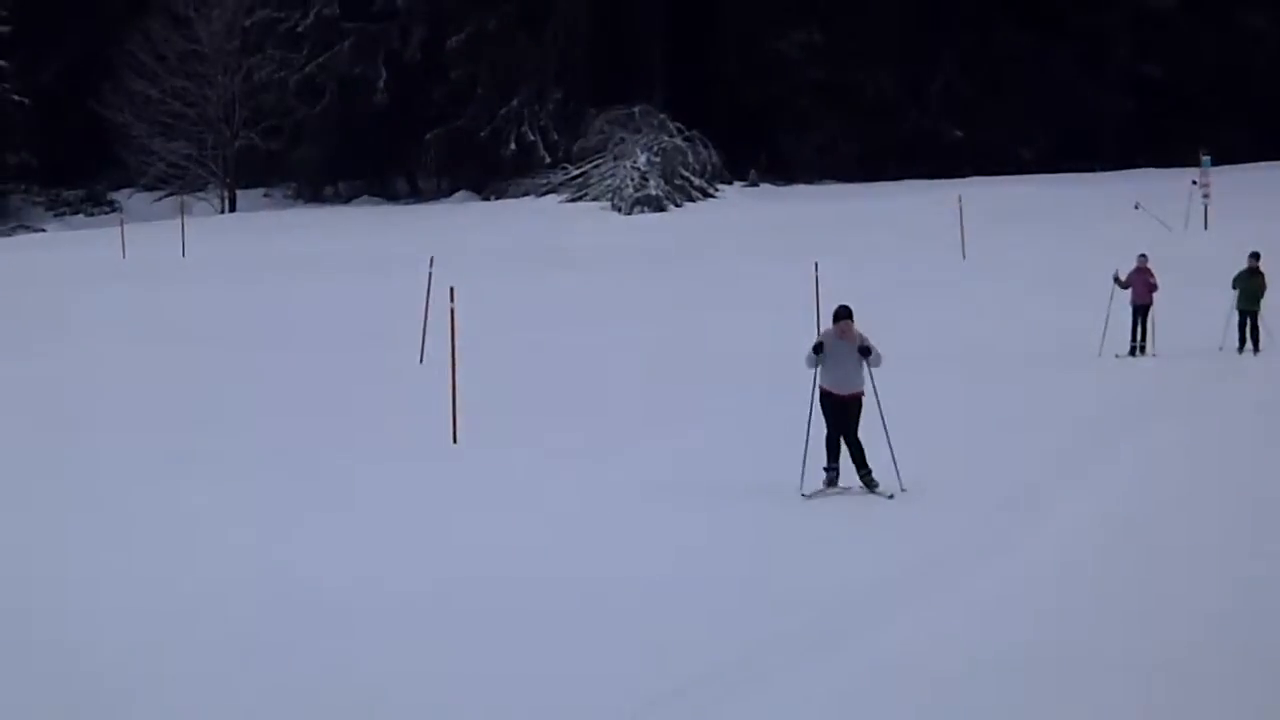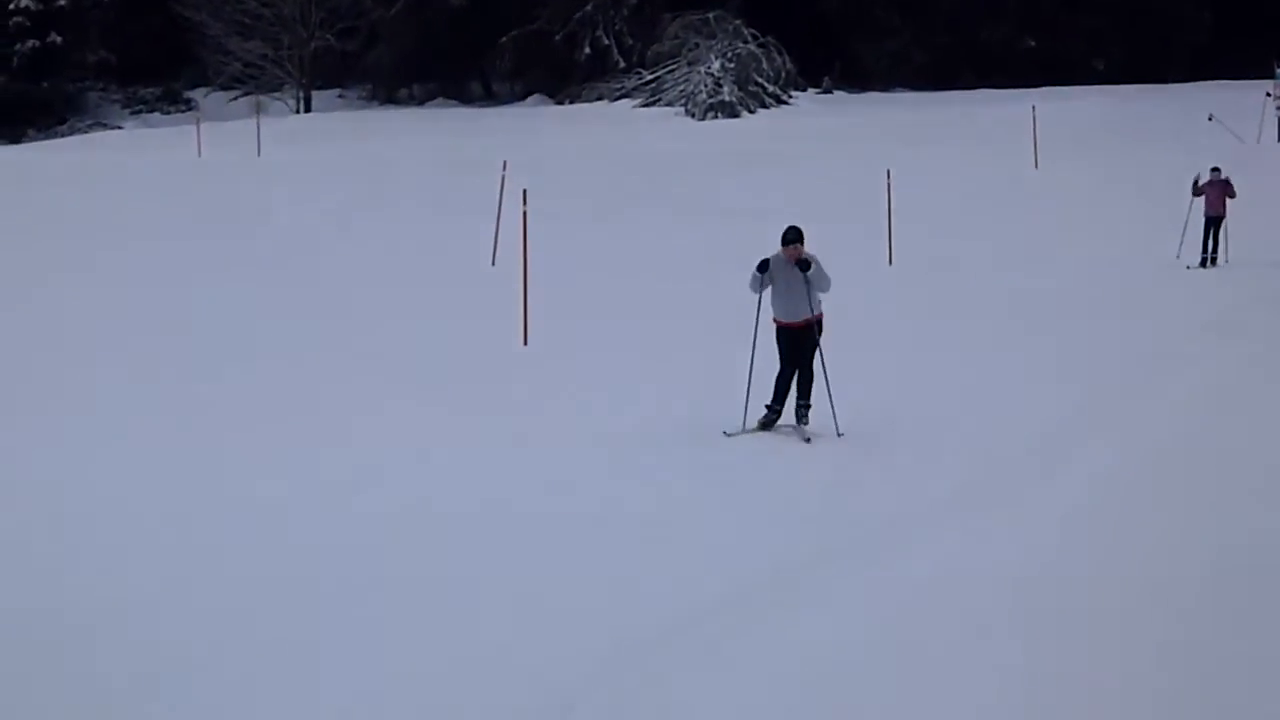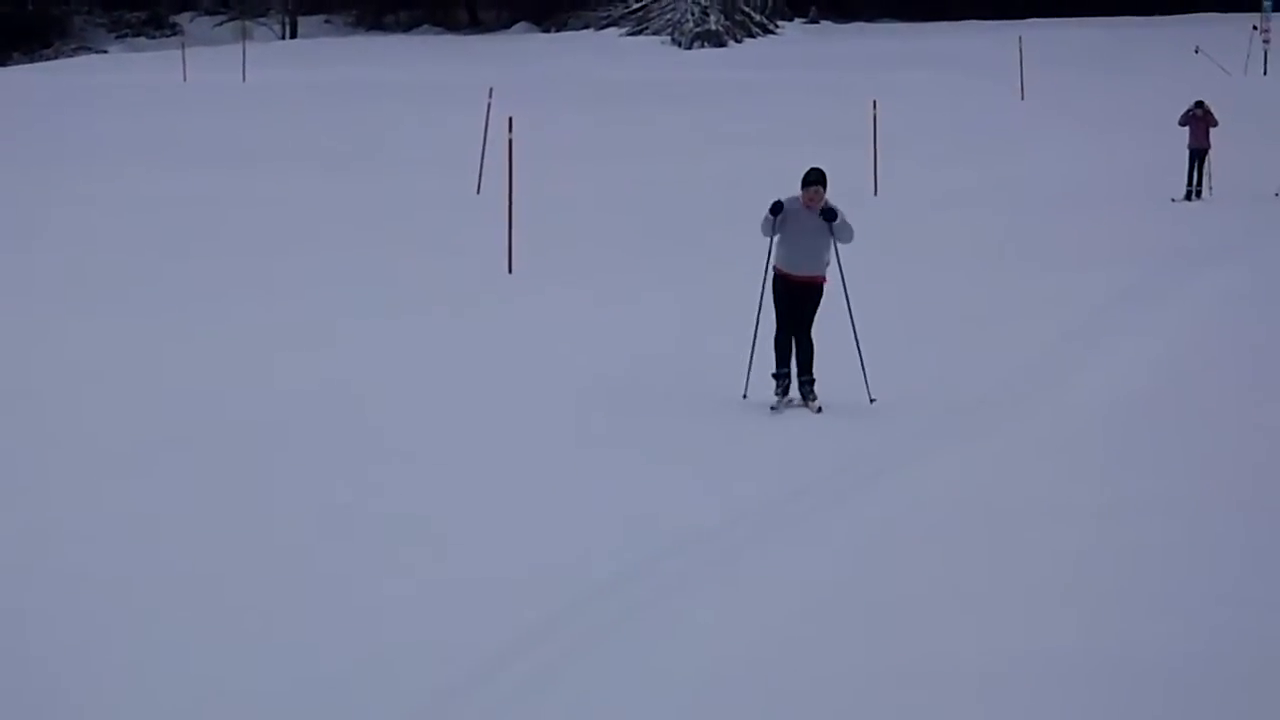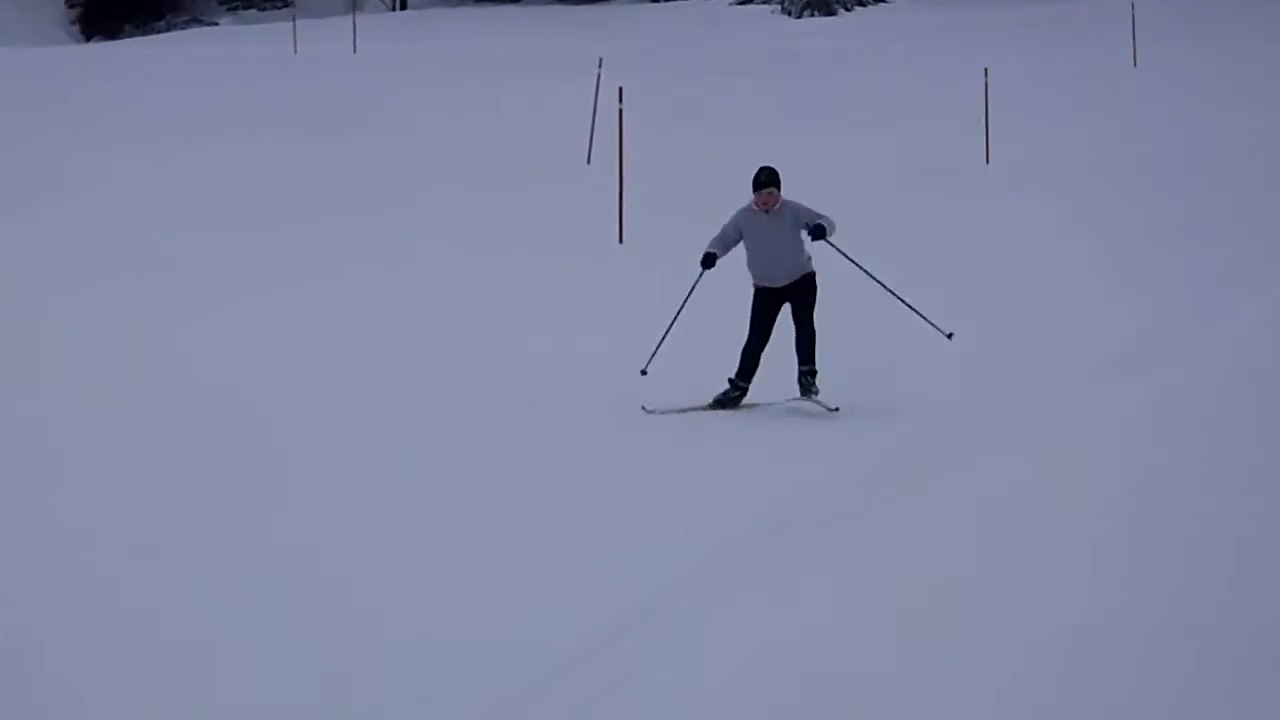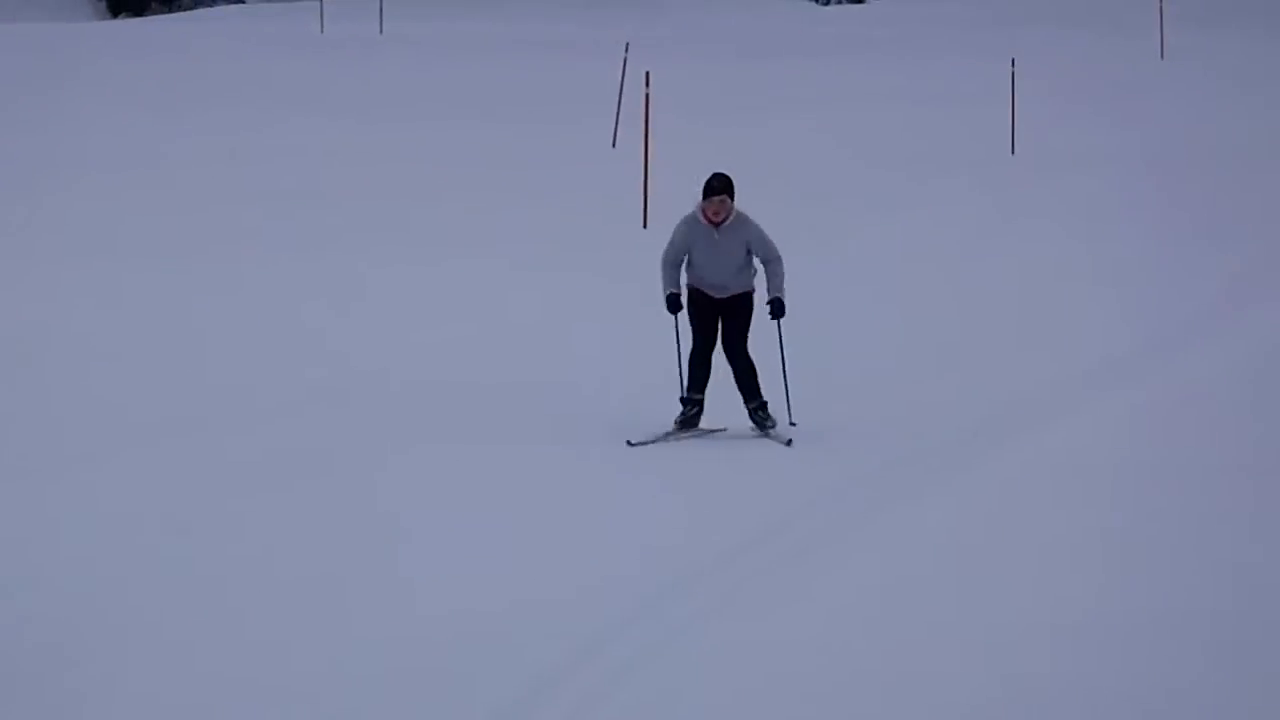
dt=1s
person 1, frame 1
left shoulder: (859, 339)
right shoulder: (825, 337)
left elbow: (877, 361)
right elbow: (811, 363)
left wrist: (869, 354)
right wrist: (815, 352)
left hip: (853, 394)
right hip: (829, 393)
left knee: (850, 435)
right knee: (833, 430)
person 1, frame 2
left shoulder: (810, 260)
right shoulder: (773, 263)
left elbow: (825, 286)
right elbow: (755, 287)
left wrist: (809, 269)
right wrist: (759, 271)
left hip: (811, 321)
right hip: (785, 324)
left knee: (805, 364)
right knee: (788, 367)
left ankle: (802, 408)
right ankle: (773, 411)
person 1, frame 3
left shoulder: (830, 210)
right shoulder: (788, 205)
left elbow: (847, 236)
right elbow: (766, 231)
left wrist: (834, 221)
right wrist: (772, 215)
left hip: (812, 281)
right hip: (783, 277)
left knee: (802, 331)
right knee: (784, 327)
left ankle: (806, 382)
right ankle: (783, 377)
person 1, frame 4
left shoulder: (793, 211)
right shoulder: (743, 216)
left elbow: (828, 224)
right elbow: (723, 239)
left wrist: (821, 228)
right wrist: (711, 253)
left hip: (800, 279)
right hip: (766, 286)
left knee: (803, 321)
right knee: (756, 338)
left ankle: (807, 375)
right ankle: (737, 389)
person 1, frame 5
left shoulder: (745, 226)
right shoulder: (687, 226)
left elbow: (772, 259)
right elbow: (670, 260)
left wrist: (776, 295)
right wrist: (670, 292)
left hip: (737, 295)
right hip: (701, 293)
left knee: (736, 351)
right knee: (702, 346)
left ankle: (758, 409)
right ankle: (692, 407)
